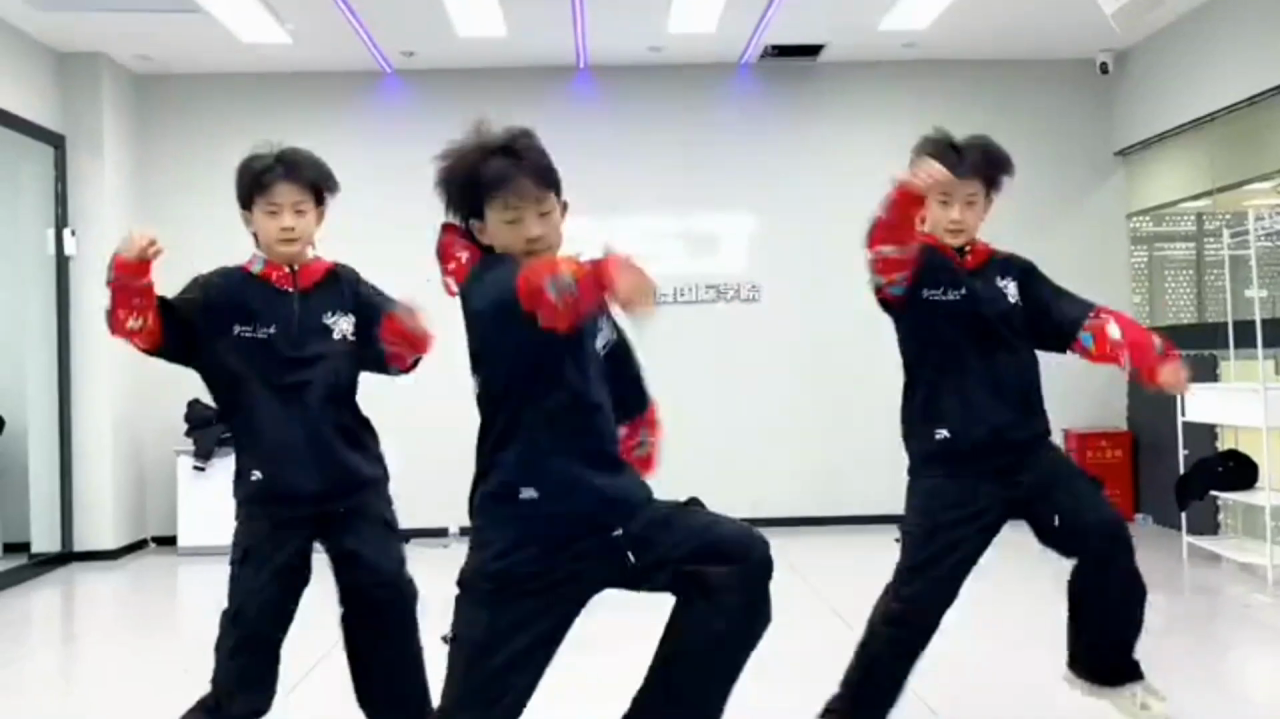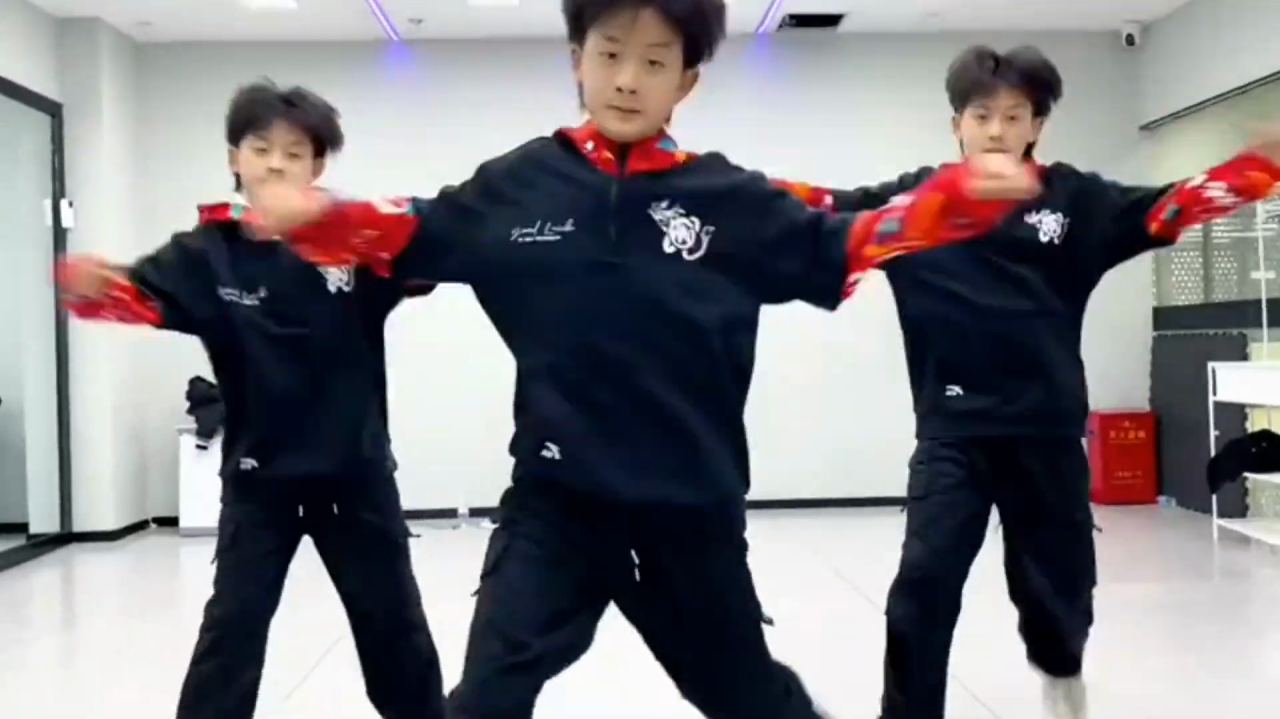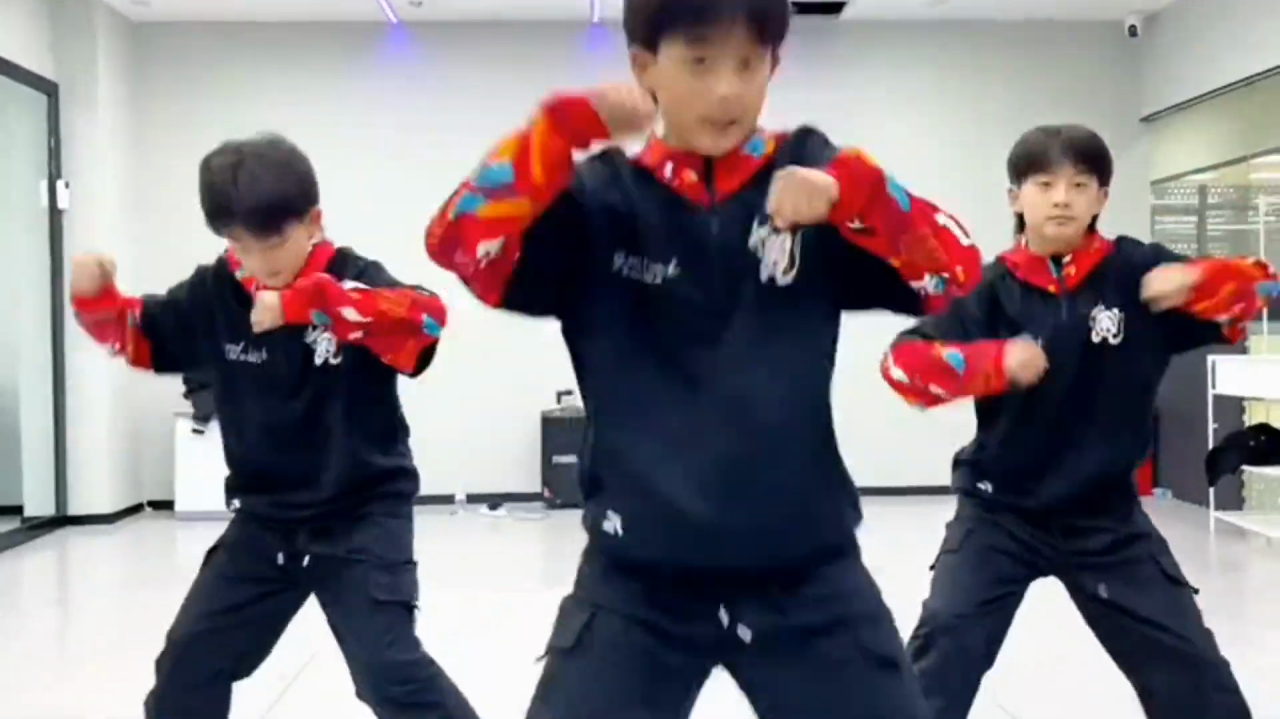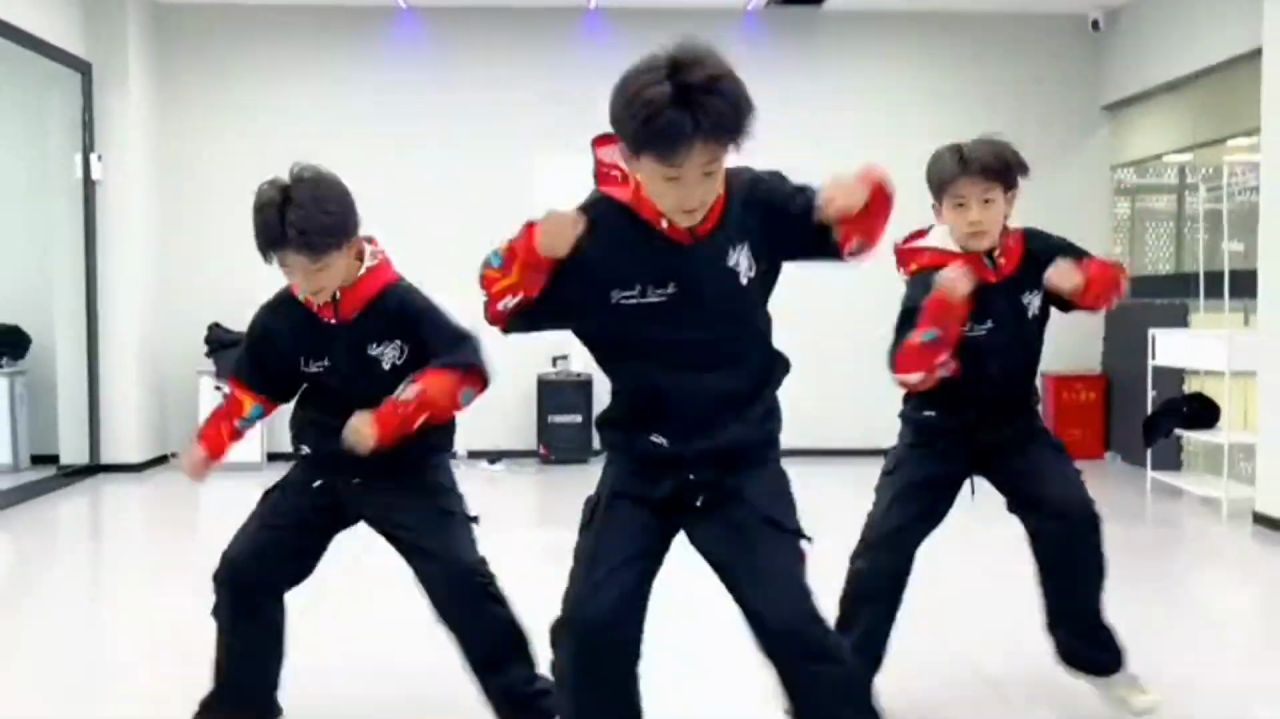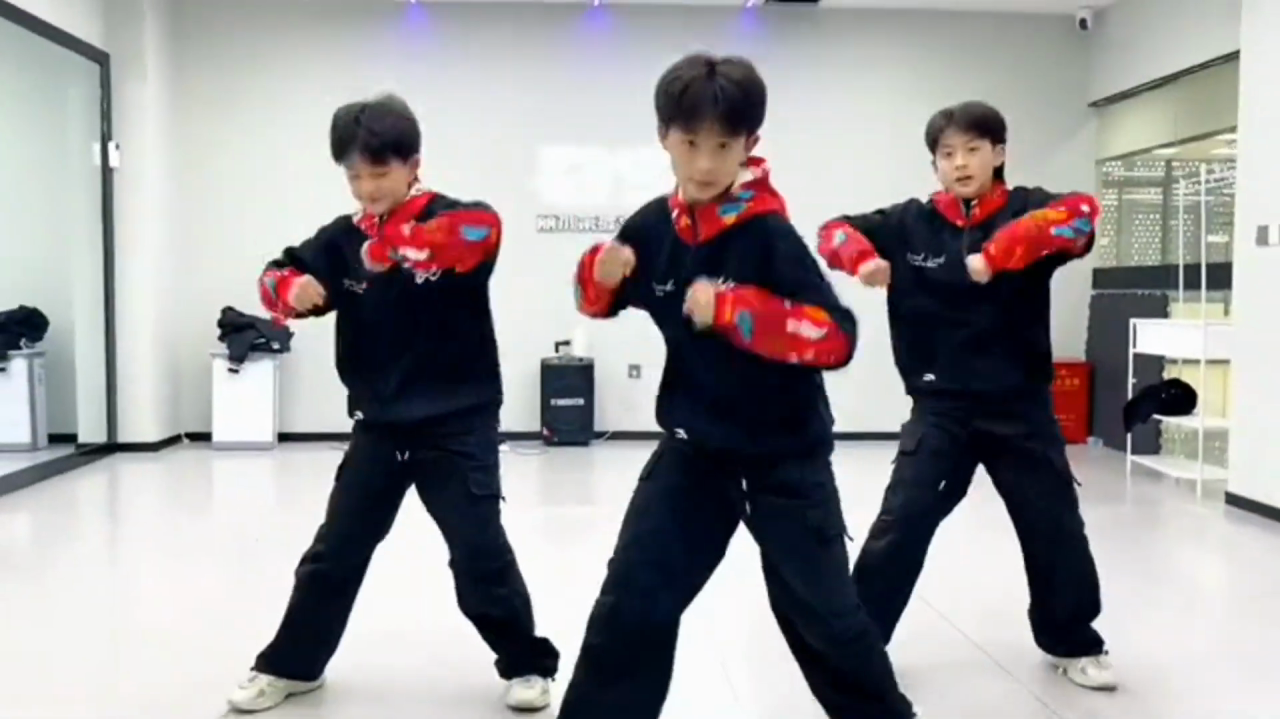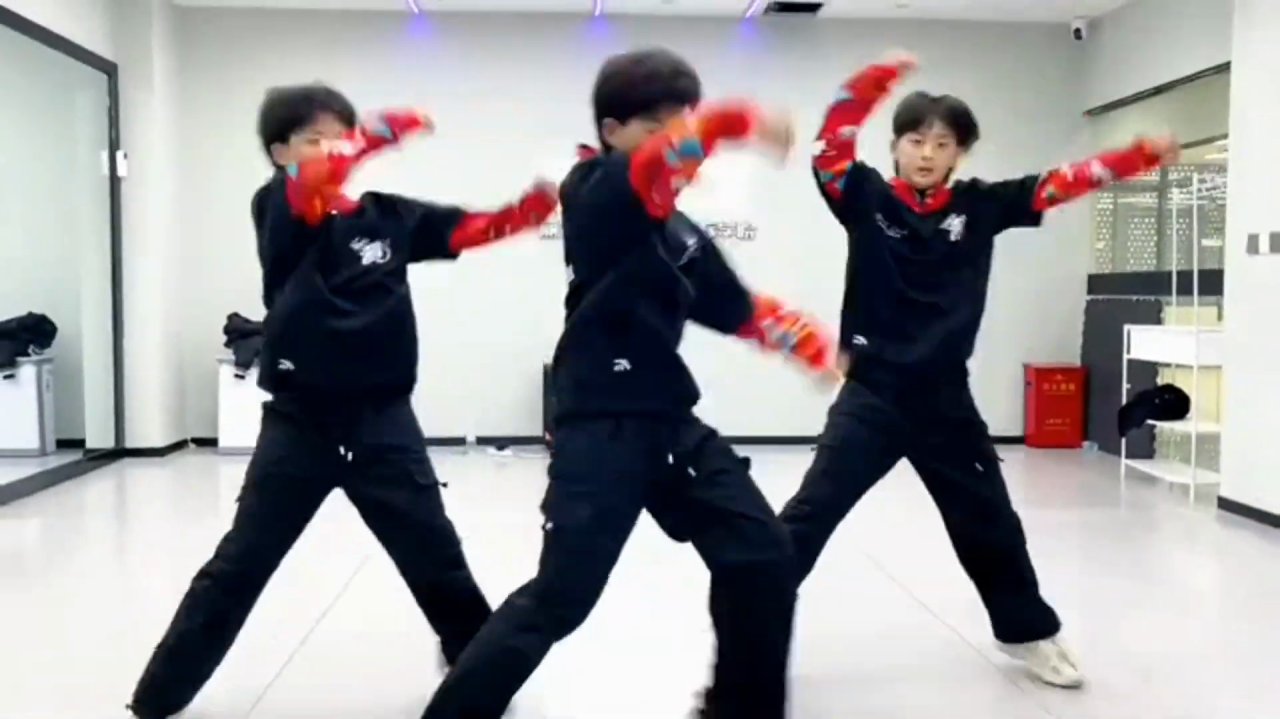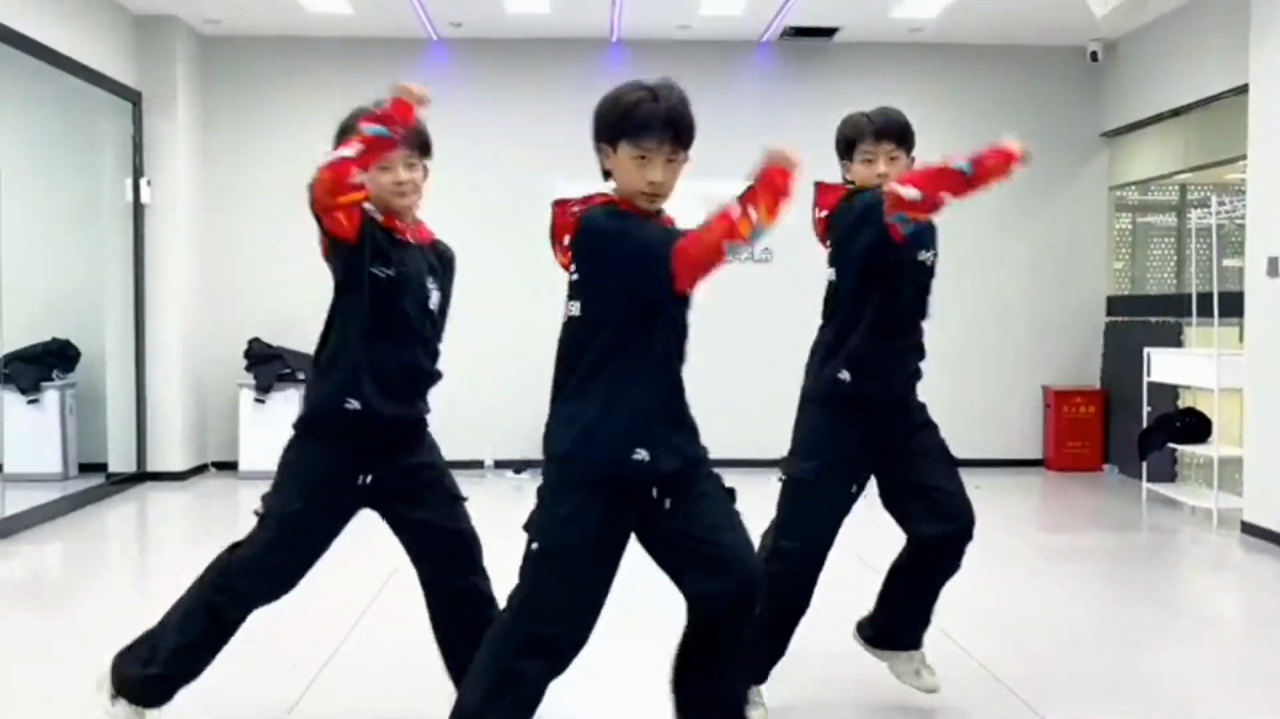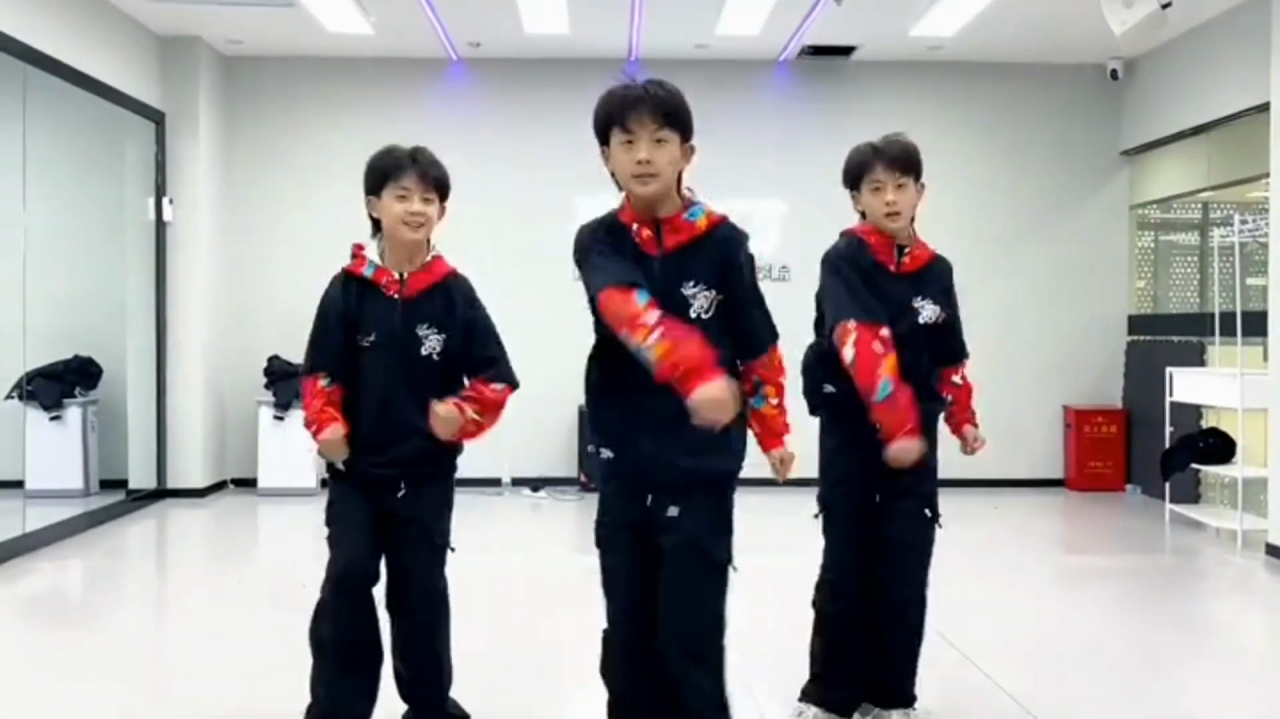
dt=0.5s
person 1, frame 1
left shoulder: (591, 305)
right shoulder: (487, 283)
left elbow: (630, 403)
right elbow: (533, 293)
left wrist: (639, 462)
right wrist: (601, 276)
left hip: (615, 512)
right hip: (525, 534)
left knee: (740, 557)
person 1, frame 2
left shoulder: (721, 192)
right shoulder: (526, 181)
left elbow: (849, 247)
right elbow: (403, 242)
left wrist: (963, 194)
right wrist: (316, 216)
left hip: (690, 514)
right hip: (556, 505)
person 1, frame 3
left shoulder: (810, 168)
right shoulder: (606, 193)
left elbow: (953, 272)
right elbow: (462, 246)
left wrist: (853, 195)
right wrist: (552, 138)
person 1, frame 4
left shoulder: (753, 202)
right shoulder: (601, 224)
left elbow: (853, 230)
right elbow: (502, 305)
left wrist: (858, 199)
right wrist: (535, 250)
left hip: (740, 456)
right hip: (643, 456)
left knee: (789, 621)
right knee: (593, 622)
person 1, frame 5
left shoulder: (767, 231)
right shoulder: (651, 225)
left elbow: (834, 340)
right elbow: (599, 300)
left wrist: (733, 310)
right wrist: (601, 268)
left hip: (787, 456)
right hip: (692, 450)
left knee: (823, 615)
right knee: (634, 600)
person 1, frame 6
left shoulder: (679, 228)
right shoulder: (597, 188)
left elbow: (741, 308)
right elbow: (645, 165)
left wrist: (810, 344)
right wrist: (737, 121)
left hip: (668, 422)
right hip: (602, 421)
left knee: (763, 555)
right knee: (560, 593)
person 1, frame 7
left shoulder: (645, 231)
right shoulder: (608, 230)
right elbow: (685, 259)
right wrist: (768, 189)
left hip: (666, 451)
right hip: (593, 458)
left knee: (734, 579)
right knee: (545, 619)
person 1, frame 8
left shoulder: (722, 244)
right shoulder: (600, 240)
left elbow: (757, 348)
right elbow: (628, 310)
left wrist: (773, 431)
right wrist: (694, 370)
left hip: (701, 471)
right hip: (628, 470)
left knee: (687, 637)
right knee: (632, 633)
person 2, frame 1
left shoulder: (1011, 270)
right shoulder: (914, 261)
left elbow: (1083, 322)
right elbow: (886, 264)
left wrist: (1152, 356)
right wrist: (910, 191)
left hip: (1024, 449)
right hip: (949, 459)
left knee: (1105, 539)
right knee: (916, 597)
left ankle: (1105, 670)
person 2, frame 2
left shoulder: (1069, 196)
right shoulder: (922, 194)
left elbow: (1166, 212)
right elbow: (829, 220)
left hip: (1048, 430)
right hip: (954, 429)
left knee: (1061, 585)
right knee: (926, 578)
left ankle: (1057, 662)
person 2, frame 3
left shoulder: (1133, 269)
right shoulder: (988, 287)
left elbow: (1247, 290)
right elbow: (906, 366)
left wrist: (1204, 279)
right wrist: (1001, 363)
left hip: (1103, 507)
right hip: (999, 505)
left knee: (1187, 664)
right knee: (948, 635)
person 2, frame 4
left shoulder: (1032, 251)
right shoulder: (930, 275)
left elbow: (1109, 282)
right elbow: (912, 374)
left wrist: (1080, 278)
right wrist: (946, 302)
left hip: (1011, 421)
right hip: (939, 427)
left knee: (1071, 514)
right knee: (885, 540)
left ankle: (1096, 659)
person 2, frame 5
left shoulder: (1025, 210)
right shoulder: (910, 224)
left elbow: (1082, 214)
right elbow: (834, 235)
left wrist: (998, 251)
right wrist: (864, 259)
left hip: (1020, 407)
right hip: (939, 408)
left knee: (1056, 527)
right knee: (901, 526)
left ankle: (1073, 644)
person 2, frame 6
left shoulder: (977, 204)
right shoulder: (868, 199)
left elbow: (1056, 183)
right elbow: (831, 151)
left wrist: (1143, 154)
right wrist: (876, 80)
left hip: (945, 393)
right hip: (872, 393)
left knee: (988, 519)
right knee: (812, 512)
left ankle: (1028, 631)
person 2, frame 7
left shoulder: (915, 230)
right shoulder: (858, 213)
right elbow: (914, 193)
right wrist: (997, 159)
left hip: (897, 404)
right hip: (840, 403)
left knee: (950, 521)
right knee: (799, 540)
left ankle: (892, 633)
person 2, frame 8
left shoulder: (937, 272)
right shoulder: (845, 260)
left elbow: (949, 358)
right elbow: (859, 342)
left wrist: (962, 420)
right wrist: (895, 423)
left hip: (915, 438)
right hip: (851, 433)
left knee: (905, 573)
right knee: (848, 569)
person 3, frame 1
left shoulder: (342, 286)
right shoulder: (229, 289)
left elbow: (401, 349)
right elbow: (142, 327)
left wrist: (403, 327)
right wrist: (129, 268)
left hip: (348, 470)
right hip: (272, 483)
left knee: (386, 599)
right knee: (255, 616)
person 3, frame 2
right shoulder: (204, 251)
right elbow: (132, 296)
right wrist: (90, 283)
left hip: (356, 473)
right hip: (261, 477)
left knee: (392, 619)
right knee: (234, 629)
person 3, frame 3
left shoulder: (351, 278)
right shoulder: (217, 291)
left elbow: (422, 322)
right elbow: (139, 337)
left wrist: (309, 300)
right wrist: (96, 292)
left hip: (364, 512)
right hip: (266, 518)
left knee: (389, 666)
right knee: (188, 667)
person 3, frame 4
left shoulder: (396, 301)
right shoulder: (282, 317)
left elbow: (462, 367)
right elbow: (251, 387)
left wrist: (387, 420)
right wrist: (211, 441)
left hip: (406, 460)
right hip: (324, 462)
left knee: (459, 574)
right knee: (244, 570)
person 3, frame 5
left shoulder: (443, 218)
right shoulder: (342, 238)
left elbow: (483, 233)
right elbow: (280, 277)
left wrist: (396, 243)
right wrist: (292, 291)
left hip: (458, 423)
right hip: (380, 427)
left knee: (480, 552)
right knee: (336, 549)
left ankle: (528, 663)
right ankle: (291, 664)
person 3, frame 6
left shoulder: (386, 215)
right shoulder: (279, 208)
left elbow: (466, 228)
right elbow: (313, 186)
left wrist: (533, 206)
right wrist: (386, 130)
left hip: (382, 419)
right hip: (299, 423)
left knee: (432, 547)
right knee: (241, 560)
person 3, frame 7
left shoulder: (437, 255)
right shoulder: (355, 231)
right elbow: (331, 189)
right wrist: (393, 118)
left hip: (406, 441)
right hip: (337, 437)
left knee: (458, 563)
right knee: (260, 566)
person 3, frame 8
left shoulder: (454, 294)
right shoulder: (349, 290)
left elbow: (495, 379)
right elbow: (320, 376)
left wrist: (464, 416)
right wrist: (327, 426)
left hip: (425, 475)
right hip: (359, 474)
left knee: (421, 597)
right knee: (346, 589)
